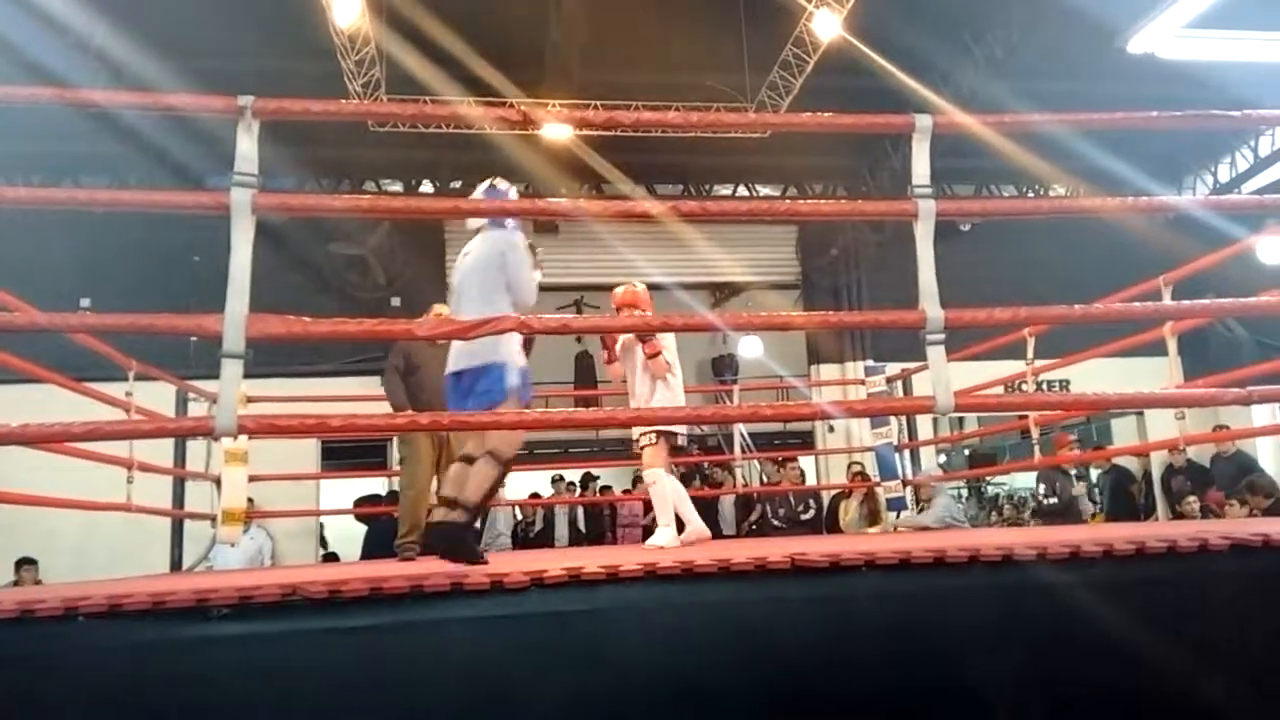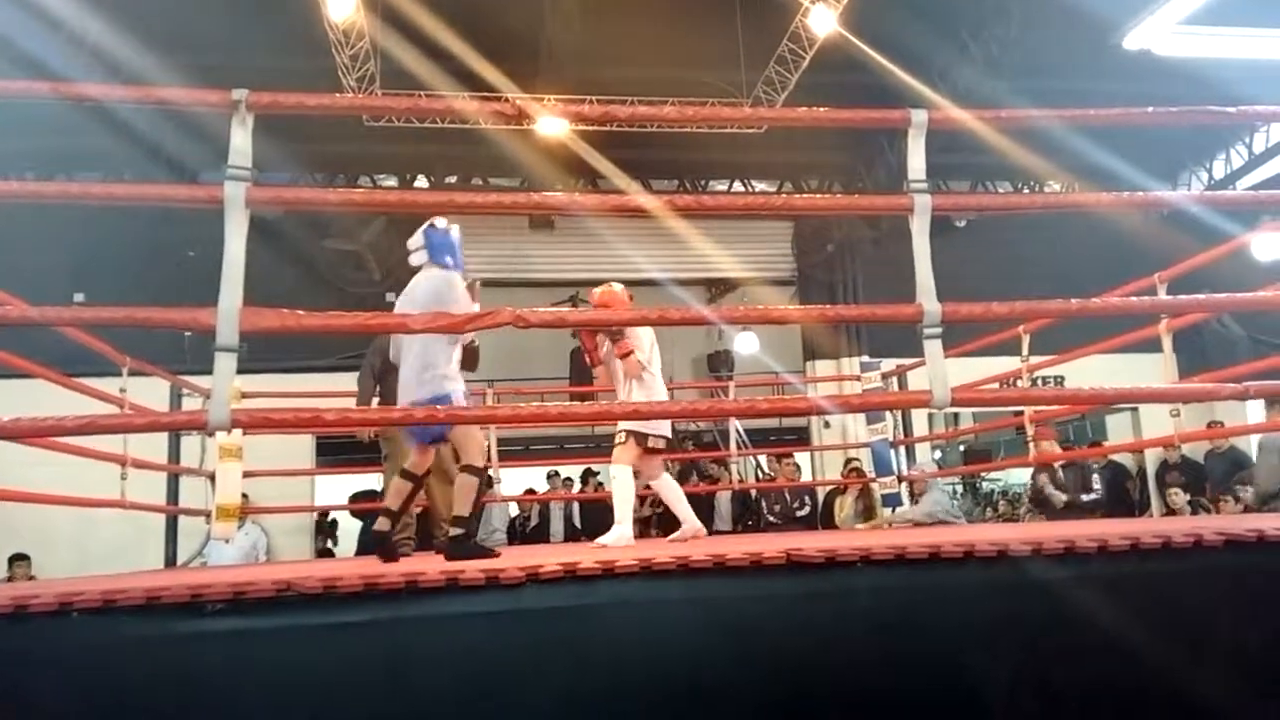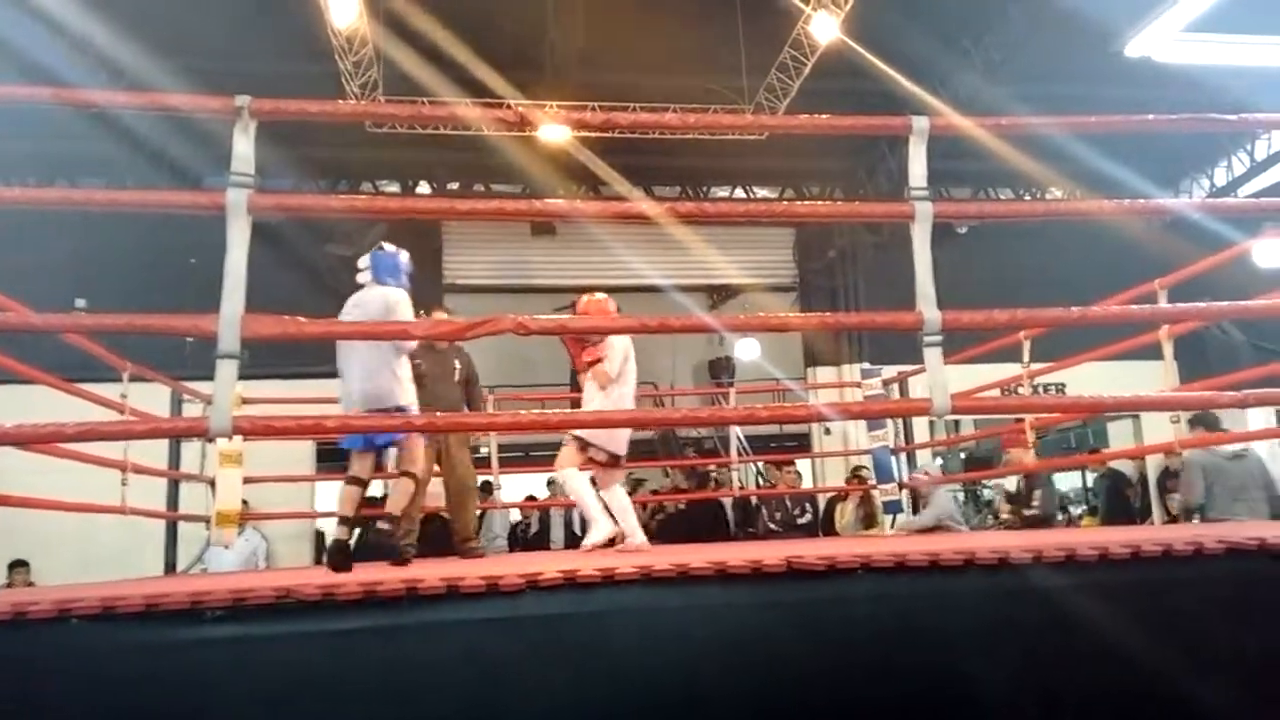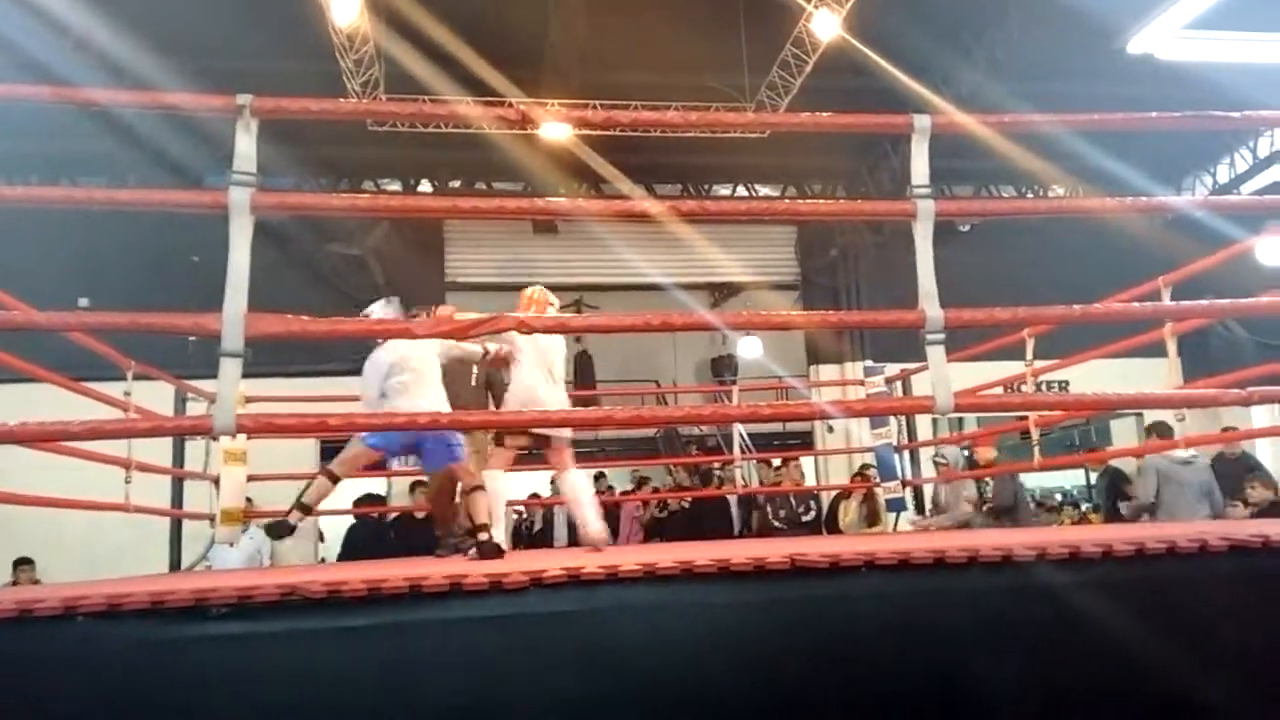
dt=0.5s
person 1, frame 1
left shoulder: (468, 253)
right shoulder: (509, 240)
right elbow: (524, 299)
right wrist: (531, 273)
left hip: (465, 357)
right hip: (495, 353)
left knee: (476, 445)
right knee: (505, 440)
left ankle: (440, 522)
right ankle: (456, 523)
person 1, frame 2
left shoulder: (408, 292)
right shoulder: (448, 280)
left elbow: (396, 352)
right elbow: (464, 332)
right wrist: (472, 309)
left hip: (412, 387)
right hip: (438, 384)
left knee: (417, 463)
right knee: (474, 452)
left ankle: (382, 530)
right ankle: (459, 536)
person 1, frame 3
left shoulder: (350, 306)
right shoulder: (394, 297)
left elbow: (344, 358)
right elbow: (407, 343)
left hip: (355, 396)
right hip: (391, 393)
left knee: (359, 470)
right knee: (413, 462)
left ankle: (340, 541)
right ankle: (385, 530)
person 1, frame 4
left shoulder: (379, 357)
right shoulder: (426, 341)
left elbow: (370, 402)
right elbow: (462, 348)
right wrist: (492, 352)
left knee: (340, 466)
right knee: (470, 478)
left ankle: (291, 521)
right ankle: (485, 540)
person 2, frame 1
left shoulder: (660, 329)
right shoulder: (624, 338)
left elbow: (662, 369)
right elbow: (616, 374)
left wrist: (647, 338)
right wrist: (608, 344)
left hip: (664, 408)
left knee: (652, 466)
right knee: (658, 473)
left ankle: (667, 530)
right ankle: (695, 525)
person 2, frame 2
left shoulder: (638, 328)
right shoulder: (610, 339)
left elbow: (635, 369)
right elbow: (605, 379)
left wrist: (618, 338)
right wrist: (590, 348)
left knee: (620, 462)
right knee: (653, 473)
left ankle: (622, 530)
right ankle: (691, 523)
person 2, frame 3
left shoulder: (617, 339)
right shoulder: (603, 344)
left elbow: (604, 380)
right elbow: (591, 385)
left wrist: (590, 347)
right wrist: (577, 356)
right hip: (611, 424)
left knee: (565, 466)
right knee: (609, 482)
left ankle: (601, 523)
right ankle: (636, 536)
person 2, frame 4
right shoulder: (557, 339)
left hip: (522, 404)
right hip: (555, 407)
left knee: (494, 467)
right knee: (567, 470)
left ankle: (495, 537)
right ankle: (592, 526)
person 3, frame 1
right shoulder: (408, 345)
right elbow: (392, 377)
right wrist: (403, 408)
right hip: (418, 427)
right knee: (416, 486)
right ankle: (407, 544)
person 3, frame 2
right shoulder: (386, 341)
right elbow: (368, 376)
right wrist: (363, 410)
left knee: (443, 475)
left ankle: (446, 534)
right ankle: (402, 538)
person 3, frame 3
left shoulder: (461, 356)
right shoulder: (413, 353)
left elbow: (473, 390)
left hip: (455, 432)
left knee: (463, 485)
right knee: (413, 486)
left ankle: (465, 541)
right ankle: (404, 544)
person 3, frame 4
left shoulder: (484, 361)
left elbow: (500, 392)
left hip: (474, 432)
right knee: (439, 487)
left ankle: (470, 538)
right ankle: (447, 537)
